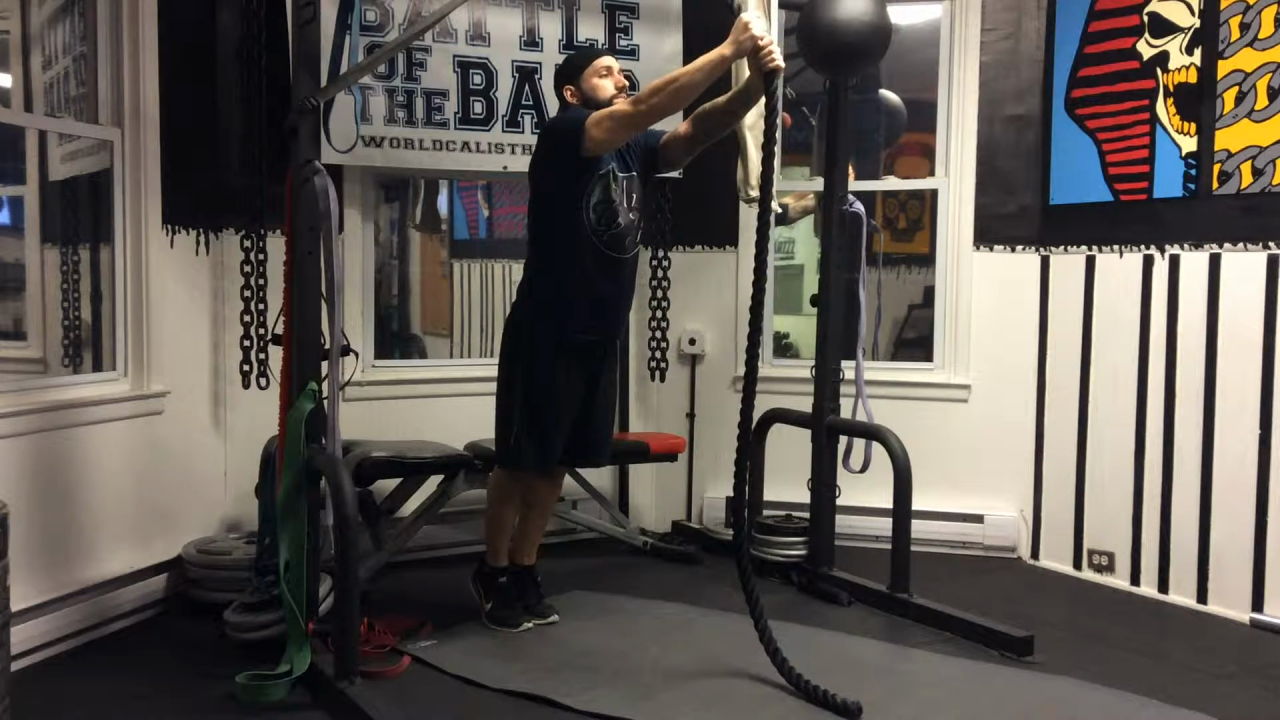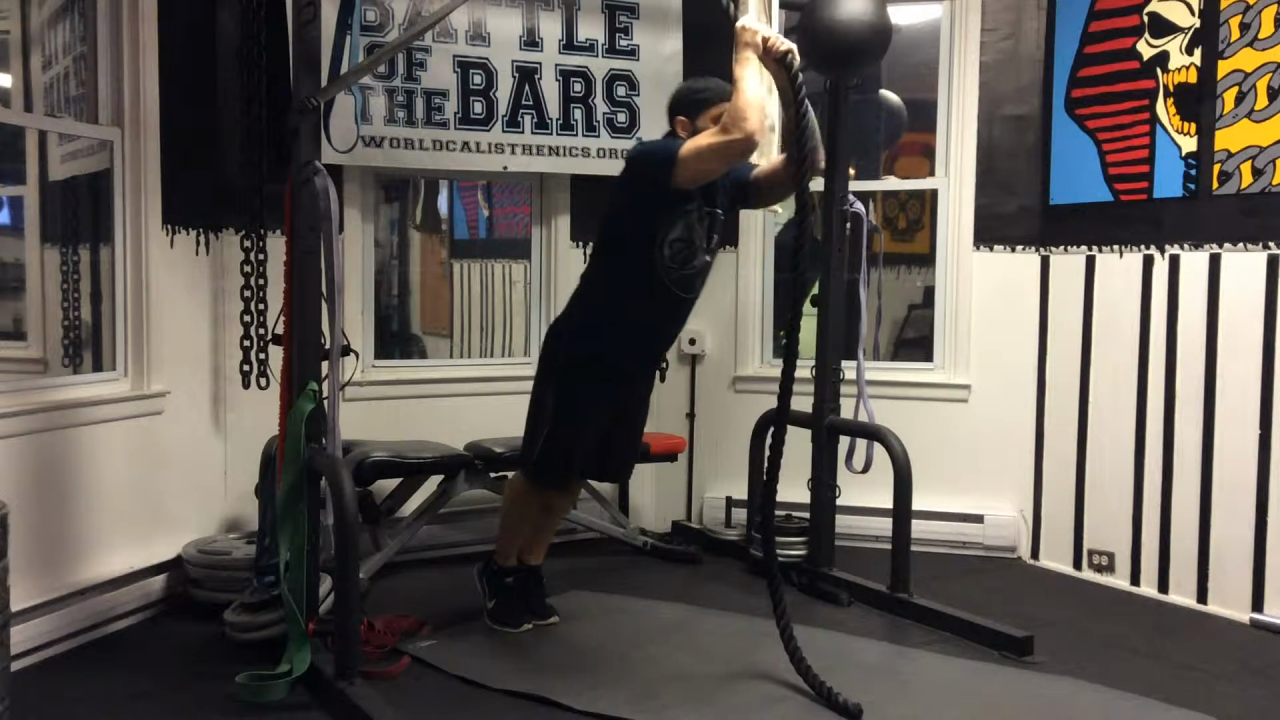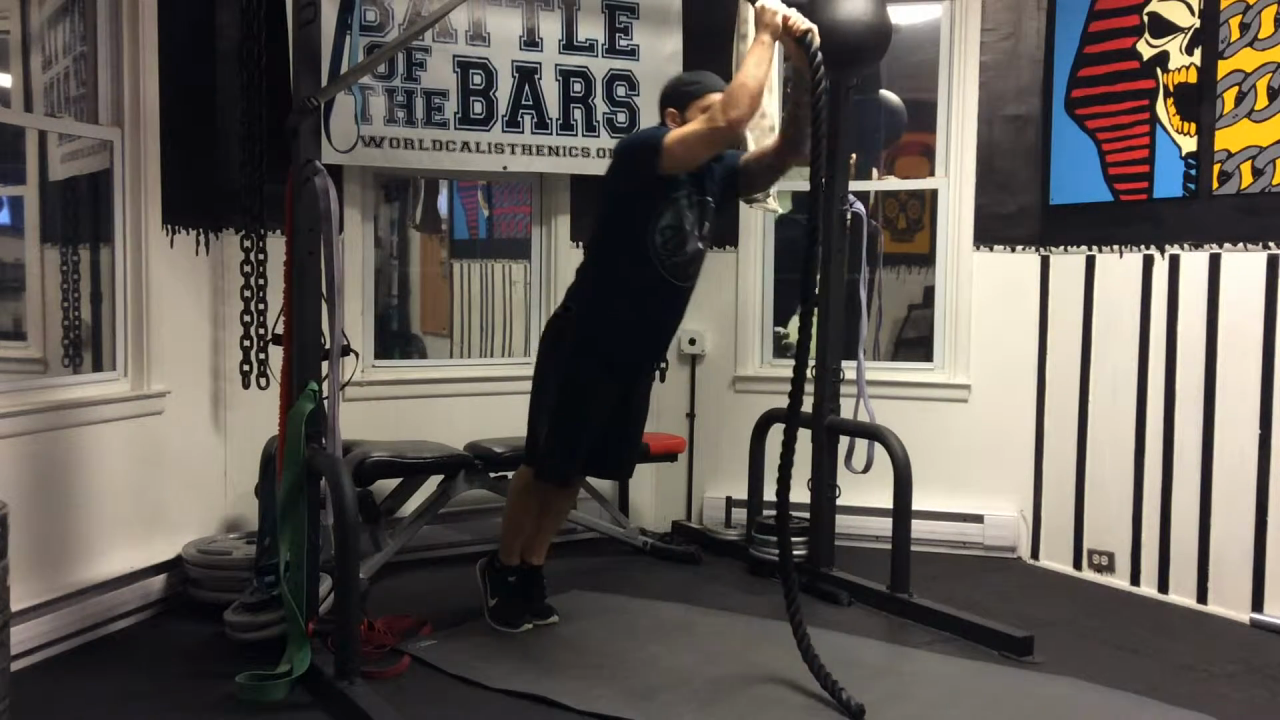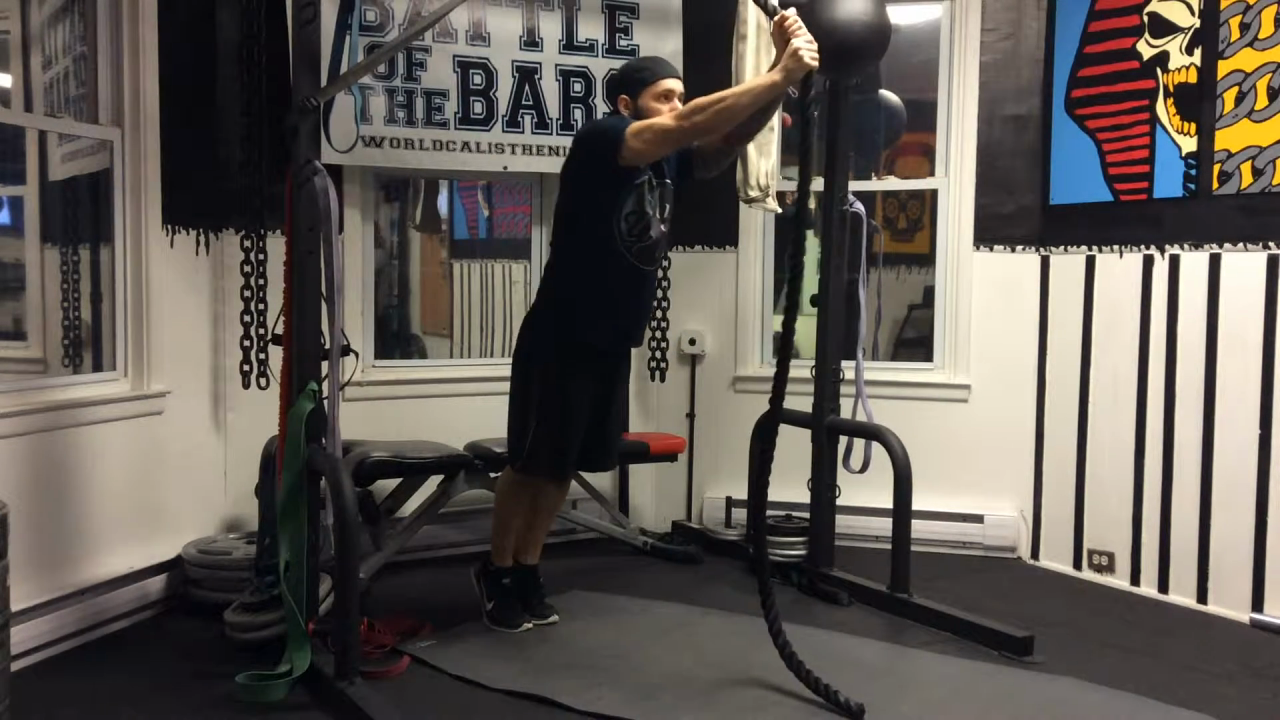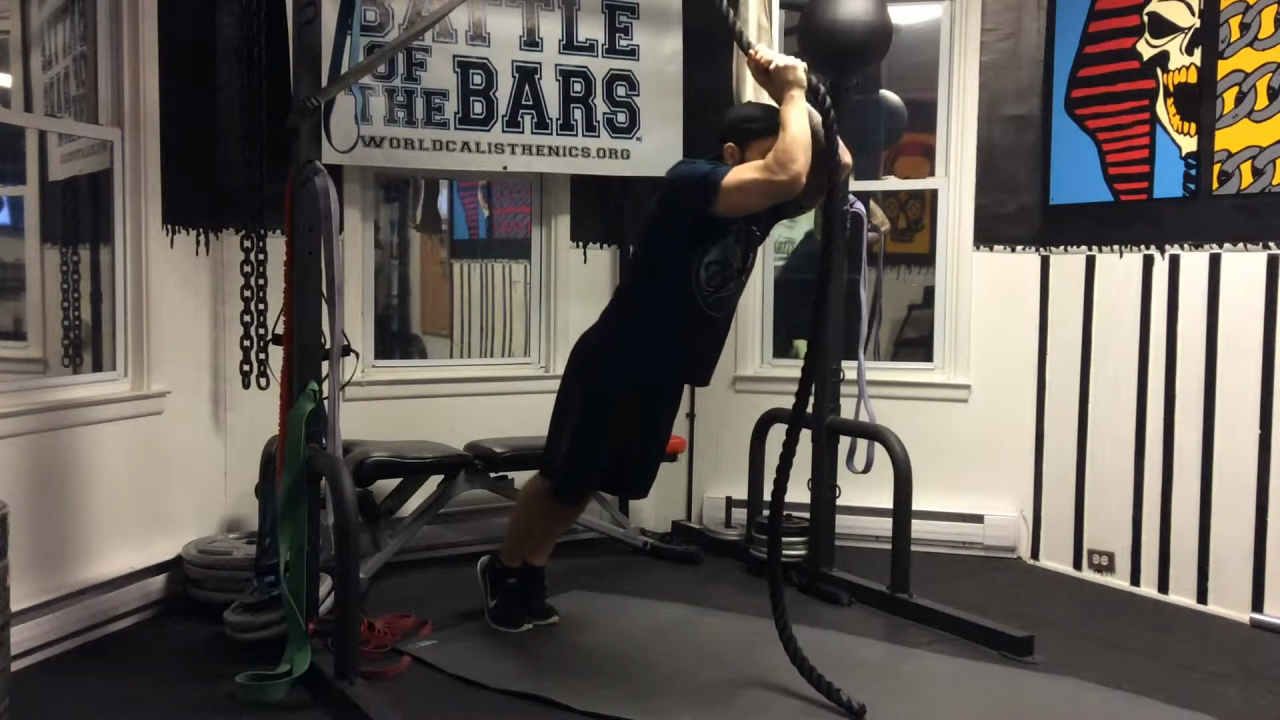
dt=1s
person 1, frame 1
left shoulder: (635, 148)
right shoulder: (562, 136)
left elbow: (699, 128)
right elbow: (647, 107)
left wrist: (756, 81)
right wrist: (728, 48)
left hip: (600, 335)
right hip: (546, 334)
left knee: (555, 462)
right knee: (521, 460)
left ankle: (523, 570)
right ankle: (493, 573)
person 1, frame 2
left shoulder: (725, 184)
right shoulder: (650, 163)
left elbow: (801, 166)
right elbow: (743, 138)
left wrist: (786, 80)
right wrist: (746, 55)
left hip: (638, 360)
right hip: (585, 352)
left knee: (573, 474)
right knee: (546, 469)
left ankle: (527, 572)
right ankle: (499, 571)
person 1, frame 3
left shoulder: (718, 174)
right shoulder: (641, 154)
left elbow: (792, 148)
right elbow: (730, 121)
left wrist: (803, 65)
left hip: (639, 355)
right hip: (583, 346)
left knee: (578, 472)
right knee: (549, 466)
left ankle: (531, 572)
right ankle: (503, 570)
person 1, frame 4
left shoulder: (670, 159)
right shoulder: (599, 141)
left elbow: (735, 133)
right elbow: (690, 126)
left wrist: (782, 72)
right wrist: (778, 75)
left hip: (614, 343)
right hip: (561, 340)
left knee: (563, 466)
right knee: (533, 463)
left ankle: (526, 572)
right ankle: (496, 573)
person 1, frame 5
left shoulder: (762, 206)
right shoulder: (690, 183)
left elbow: (837, 165)
right elbow: (788, 174)
left wrist: (790, 94)
right wrist: (791, 94)
left hip: (666, 376)
right hip: (612, 366)
left knee: (591, 484)
right knee: (564, 480)
left ankle: (531, 574)
right ankle: (503, 571)
